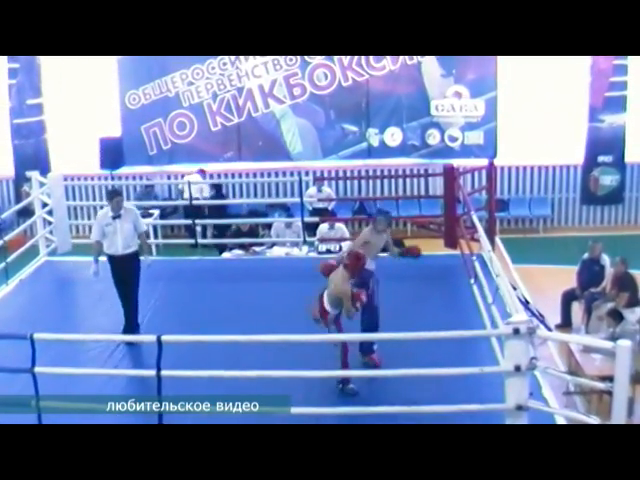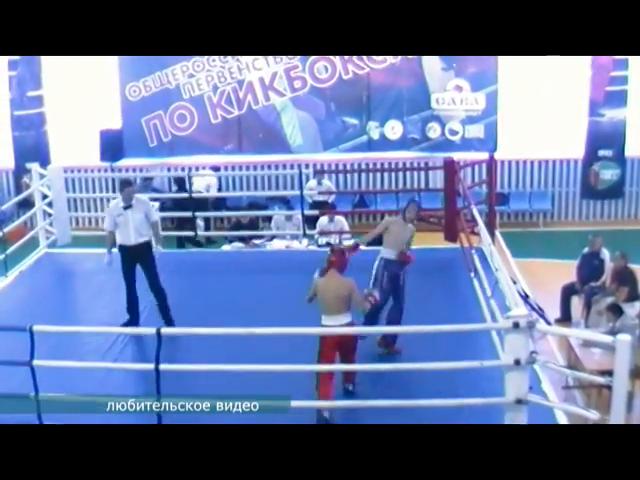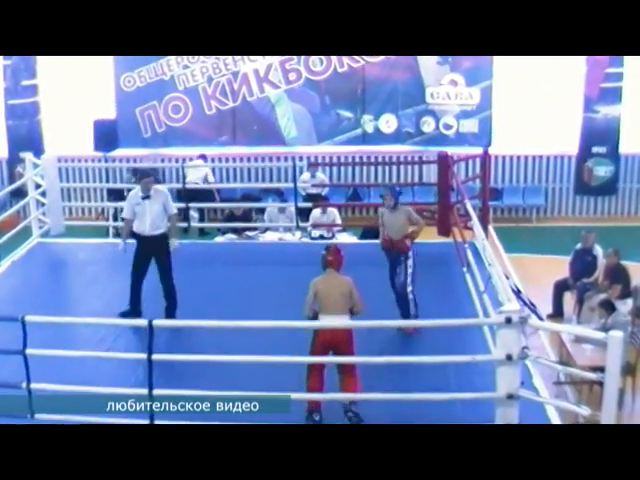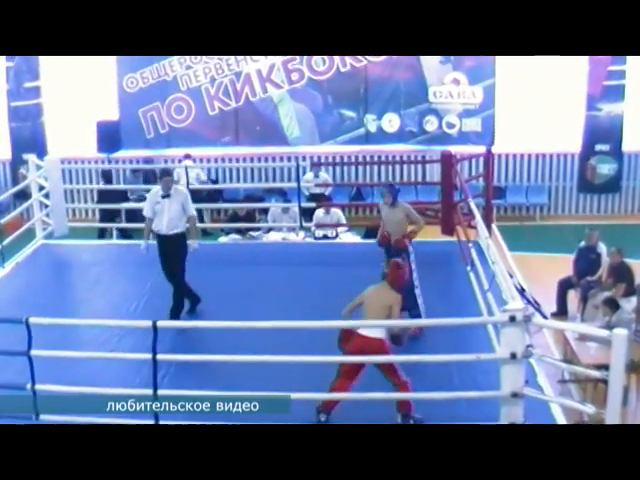
dt=0.4s
person 1, frame 1
left shoulder: (339, 269)
right shoulder: (345, 289)
right elbow: (349, 315)
right wrist: (358, 303)
left hip: (325, 298)
right hip: (329, 314)
right knee: (342, 345)
right ankle: (344, 383)
person 1, frame 2
left shoulder: (319, 282)
right shoulder: (349, 284)
left elbow: (308, 299)
right elbow: (363, 307)
right wrist: (371, 300)
left knee: (325, 370)
right knee: (348, 359)
left ankle: (324, 411)
right ankle: (349, 385)
person 1, frame 3
left shoulder: (316, 283)
right shoulder: (348, 282)
left elbow: (308, 313)
right elbow: (358, 309)
left hip: (323, 331)
right hip: (343, 332)
left knee: (315, 372)
right knee: (348, 372)
left ankle: (314, 412)
right ankle: (350, 406)
person 1, frame 4
left shoulder: (370, 290)
right shoulder: (395, 298)
left elbow: (346, 312)
left wrist: (346, 330)
left hip: (358, 340)
right hip: (377, 345)
left knee: (343, 379)
right knee: (400, 381)
left ankle: (323, 413)
right ankle: (406, 417)
person 2, frame 1
left shoulder: (386, 233)
right shoulder: (368, 233)
left elbow: (392, 251)
right elbow: (351, 249)
left wrist: (403, 252)
right wrist: (337, 260)
left hip: (369, 272)
right hip: (359, 270)
left knee: (371, 310)
left ankle: (368, 352)
person 2, frame 2
left shoulder: (411, 229)
right shoulder: (390, 221)
right elbow: (372, 234)
left wrist: (407, 255)
right wrist: (355, 245)
left hip: (399, 266)
right hip: (385, 262)
left knee: (398, 304)
right knee: (379, 298)
left ankle: (388, 341)
person 2, frame 3
left shoulder: (406, 211)
right shoulder: (382, 212)
left elbow: (421, 224)
left wrist: (410, 239)
right wrist: (383, 239)
left hip: (405, 253)
right hip: (391, 252)
left knee: (404, 286)
right knee: (396, 286)
left ankle: (409, 319)
right ankle: (410, 316)
person 2, frame 4
left shoulder: (405, 208)
right shoulder: (382, 208)
left elbow: (420, 224)
left wrist: (408, 237)
right wrist: (381, 236)
left hip: (403, 249)
right hip: (389, 248)
left knee: (409, 284)
person 3, frame 1
left shoulder: (132, 212)
right shoulder: (101, 217)
left elbow: (142, 234)
right elbow: (97, 241)
left wrist: (147, 254)
right wrist: (95, 262)
left hip: (131, 257)
right hip: (114, 259)
left knee: (132, 295)
right knee: (123, 294)
left ankle: (131, 329)
right ankle: (132, 325)
person 3, frame 2
left shoulder: (143, 202)
right shoulder: (113, 207)
left elbow: (154, 223)
right elbow: (110, 231)
left wrist: (158, 244)
right wrist: (108, 252)
left hip: (144, 247)
right hip: (126, 250)
left knee: (154, 283)
right knee: (130, 285)
left ankle: (167, 317)
right ankle: (133, 318)
person 3, frame 3
left shoulder: (163, 193)
right shoulder: (132, 196)
left elbow: (172, 216)
right elbow: (128, 220)
left wrist: (173, 237)
right wrist: (123, 241)
left hip: (160, 239)
right hip: (142, 240)
left knee: (166, 277)
right knee: (136, 275)
left ankle: (171, 312)
right ankle: (134, 309)
person 3, frame 4
left shoulder: (182, 193)
right shoulder: (153, 195)
left elbow: (191, 217)
right elbow: (149, 219)
left wrist: (193, 238)
right wrist: (146, 240)
left hip: (178, 238)
right hip: (162, 239)
left knee: (178, 276)
right knee: (170, 275)
left ankle: (175, 312)
right ankle: (193, 298)
